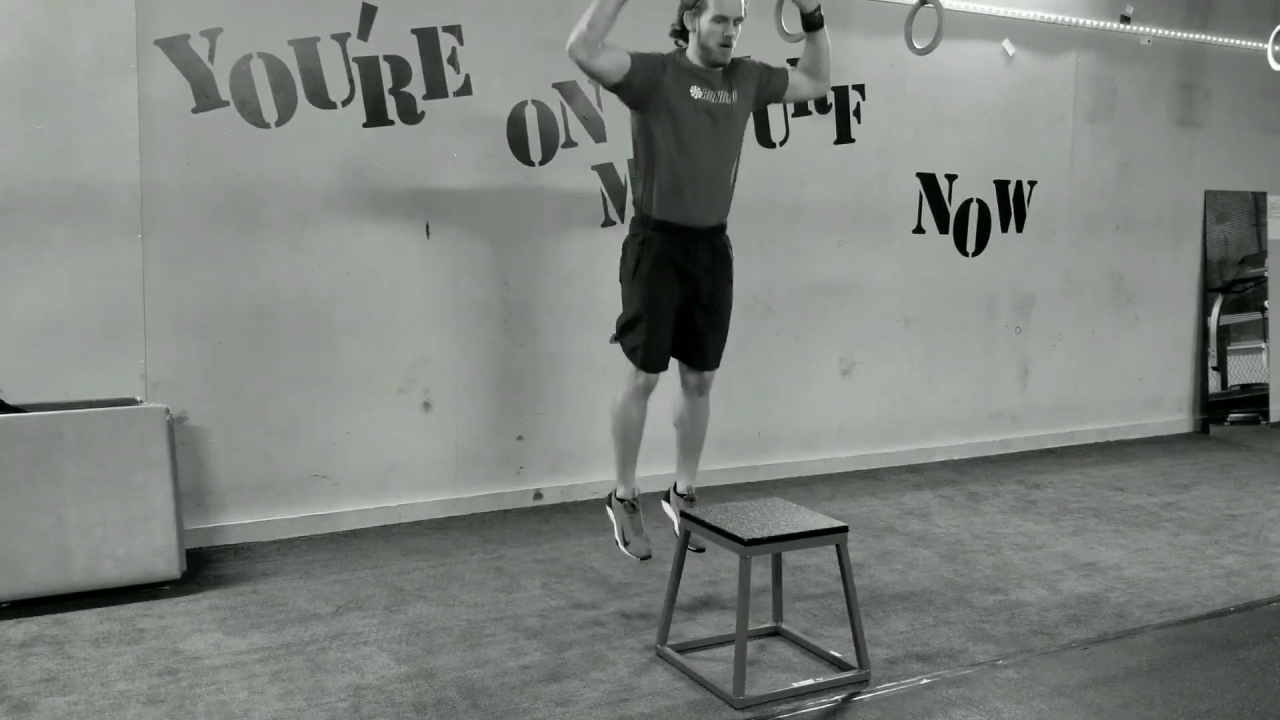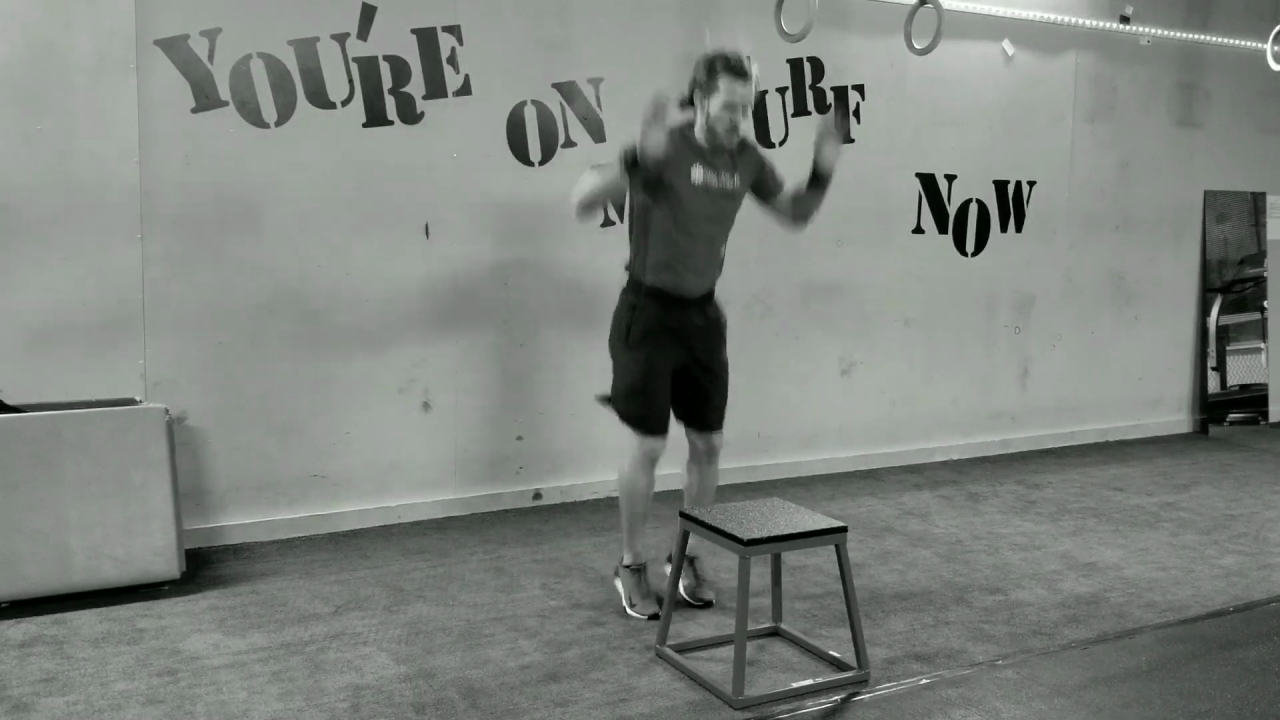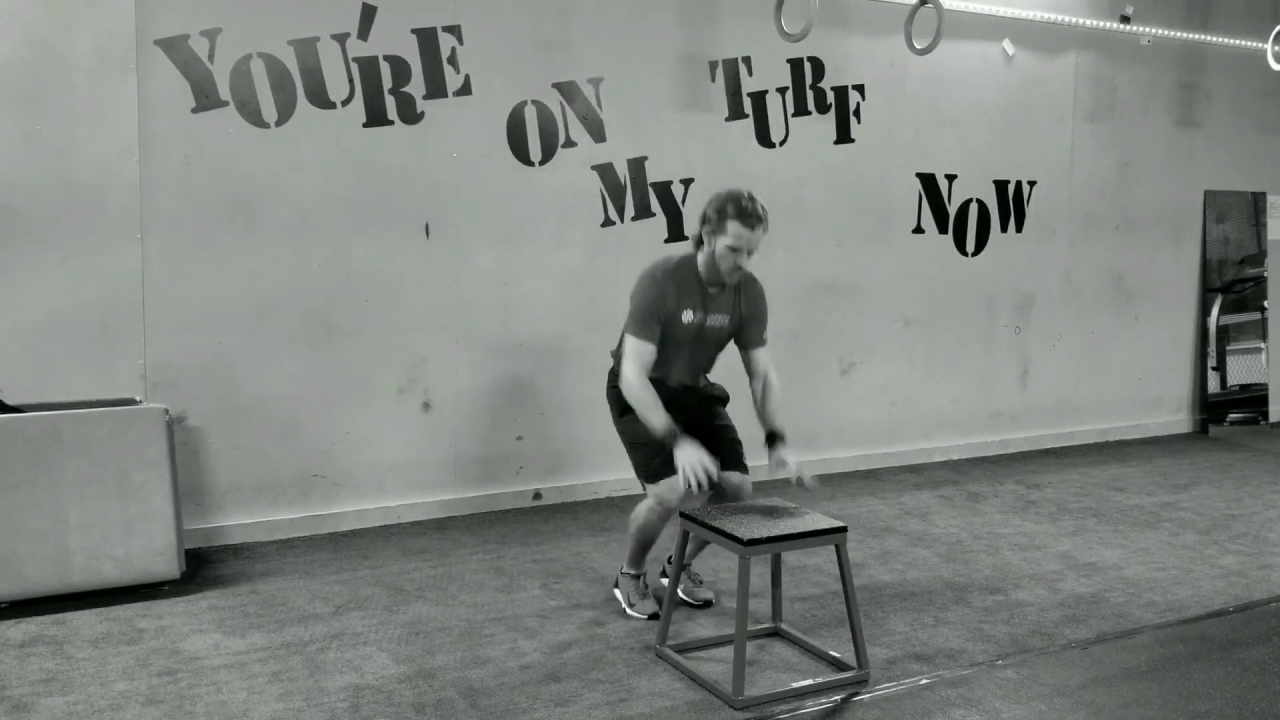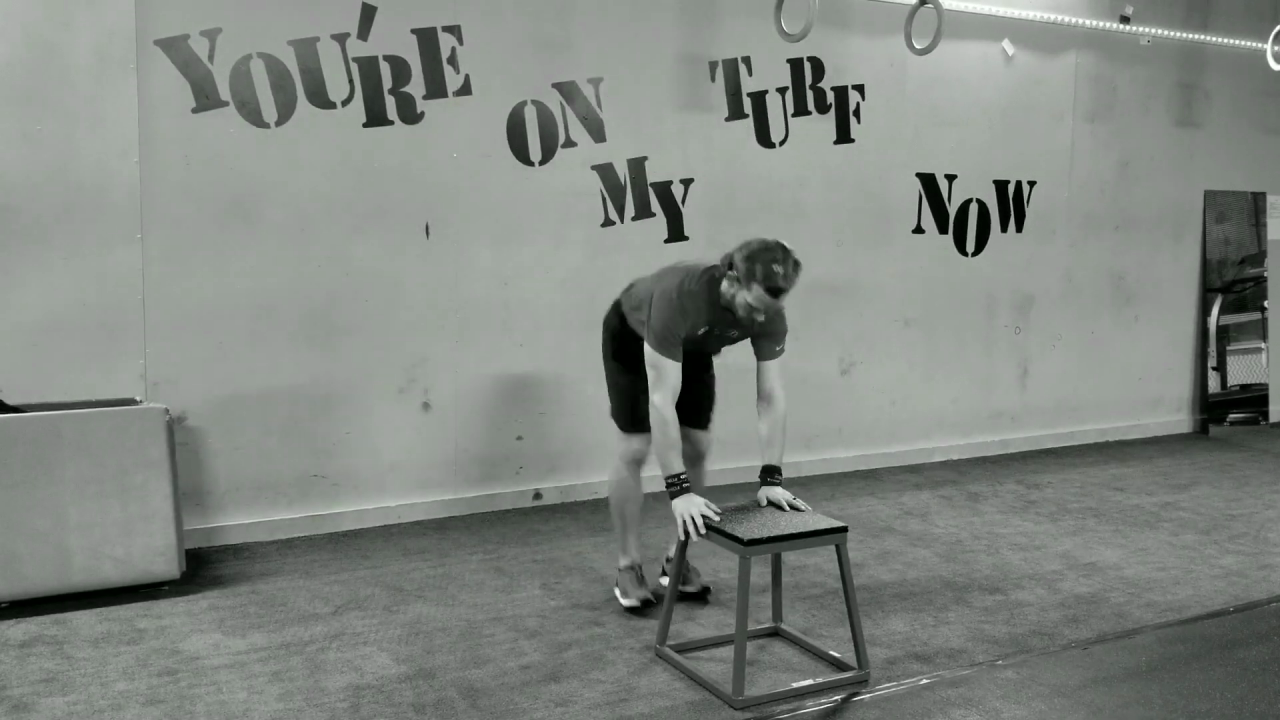
dt=0.2s
person 1, frame 1
left shoulder: (746, 77)
right shoulder: (655, 72)
left elbow: (817, 84)
right elbow: (581, 51)
left hip: (713, 250)
right hip: (657, 247)
left knee: (699, 383)
right knee: (642, 379)
left ankle: (684, 493)
right ankle: (624, 498)
person 1, frame 2
left shoulder: (746, 157)
right shoulder: (661, 149)
left elbow: (796, 215)
right elbow: (583, 201)
left wrist: (821, 173)
right wrist: (638, 157)
left hip: (702, 315)
right hip: (648, 313)
left knee: (708, 447)
right knee: (649, 447)
left ankle: (687, 557)
right ankle: (631, 565)
person 1, frame 3
left shoulder: (748, 292)
right shoulder: (659, 283)
left elbow: (761, 374)
right elbow: (632, 377)
left wrist: (776, 441)
right wrist: (677, 442)
left hip: (694, 389)
right hip: (641, 392)
left knee: (736, 487)
right knee: (668, 494)
left ankle: (680, 566)
right ankle: (631, 576)
person 1, frame 4
left shoulder: (768, 311)
right shoulder: (678, 292)
left elbow: (770, 395)
right elbow: (661, 397)
left wrist: (771, 477)
right wrist: (679, 490)
left hip: (692, 348)
right hip: (631, 331)
left knee: (697, 447)
right knee: (635, 450)
left ankle: (677, 558)
right ankle: (628, 566)
